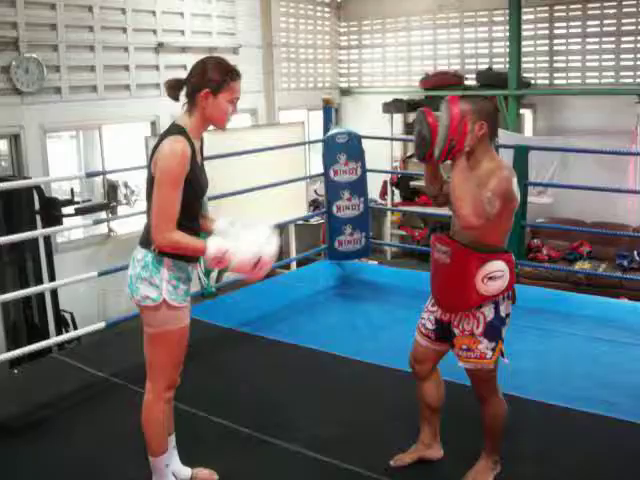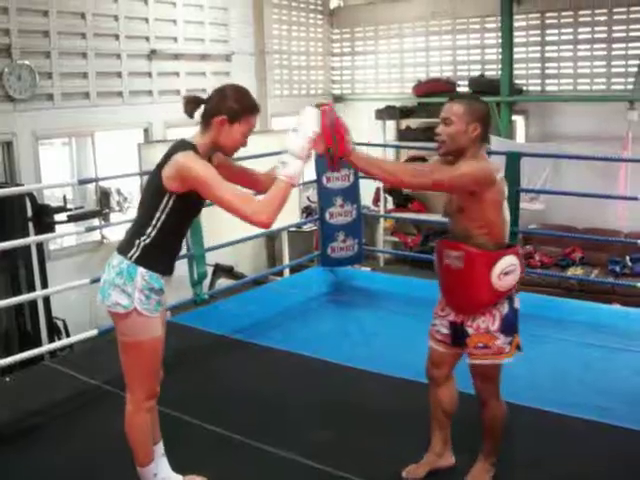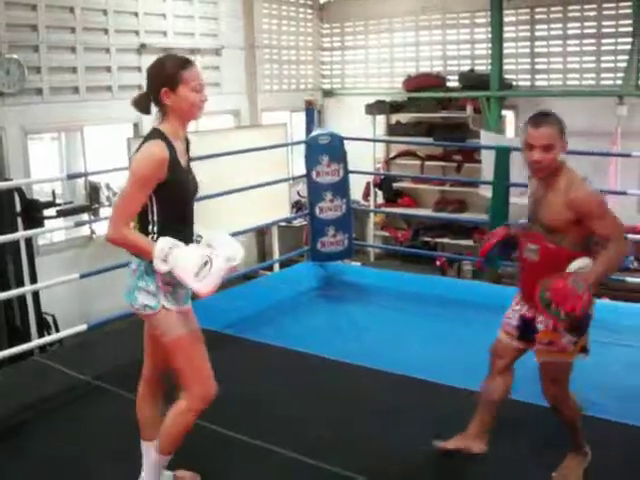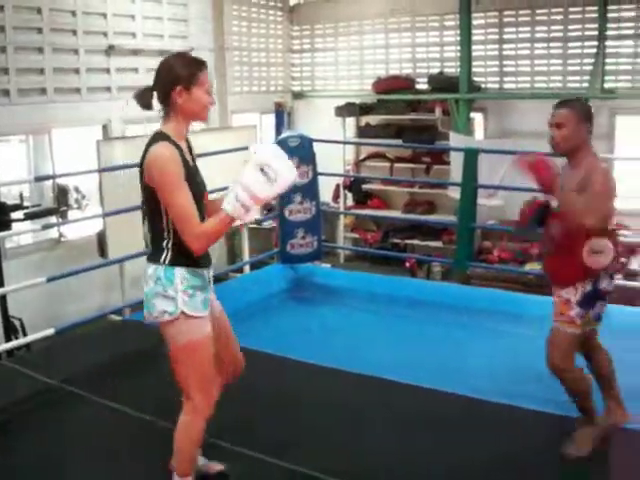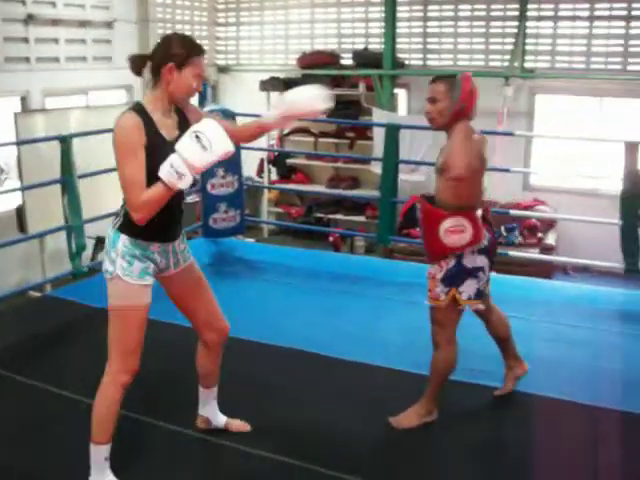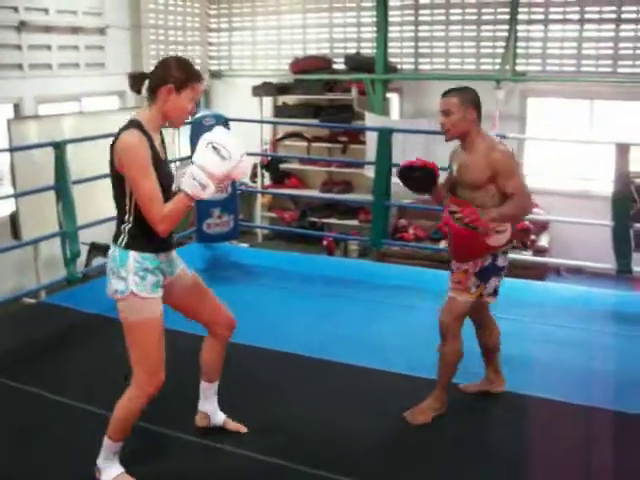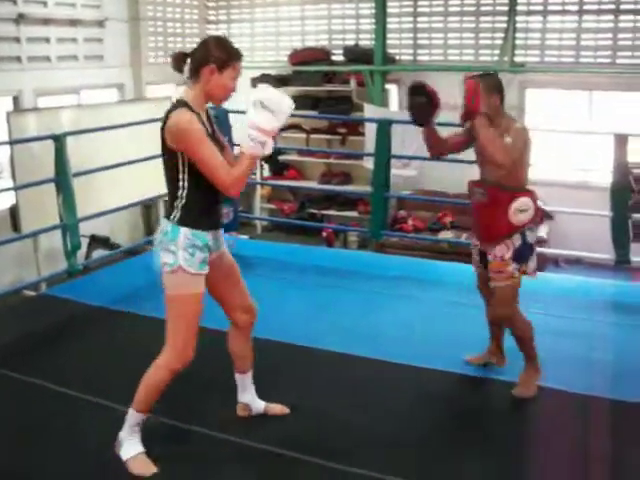
dt=0.5s
person 1, frame 1
left shoulder: (190, 141)
right shoulder: (176, 149)
right elbow: (163, 235)
left wrist: (228, 241)
right wrist: (222, 251)
left hip: (171, 273)
right hip: (161, 274)
left knee: (167, 381)
right knee: (161, 385)
person 1, frame 2
left shoulder: (204, 157)
right shoulder: (188, 164)
left elbow: (260, 183)
right elbow: (262, 215)
left wrist: (296, 154)
right wrist: (293, 162)
left hip: (145, 279)
right hip: (134, 282)
left knee: (151, 387)
right knee: (142, 394)
person 1, frame 3
left shoulder: (178, 144)
right shoulder: (155, 151)
right elbow: (118, 231)
left wrist: (197, 250)
right wrist: (173, 256)
left hip: (168, 279)
right hip: (159, 284)
left knee: (154, 379)
right knee: (201, 391)
person 1, frame 4
left shoulder: (181, 144)
right shoulder: (162, 155)
left elbow: (206, 210)
right elbow: (197, 239)
left wrist: (252, 186)
right wrist: (247, 195)
left hip: (194, 280)
right hip: (175, 284)
left knee: (231, 366)
right knee: (200, 401)
person 1, frame 5
left shoulder: (183, 114)
right shoulder: (131, 124)
left elbow: (241, 132)
right elbow: (138, 209)
left wrist: (289, 107)
right wrist: (184, 165)
left hip: (170, 247)
right hip: (130, 251)
left knee: (215, 330)
right knee: (123, 370)
left ankle: (209, 414)
person 1, frame 6
left shoulder: (155, 135)
right shoulder: (131, 141)
right elbow: (160, 220)
left wrist: (206, 177)
right wrist: (201, 177)
left hip: (163, 258)
right hip: (135, 265)
left knee: (223, 323)
right knee: (149, 381)
left ankle: (207, 410)
person 1, frame 7
left shoulder: (201, 113)
right shoulder: (182, 119)
left elbow: (225, 169)
right elbow: (230, 184)
left wrist: (258, 132)
right wrist: (259, 134)
left hip: (209, 234)
right hip: (182, 241)
left knee: (243, 316)
right knee: (179, 354)
left ankle: (248, 400)
right ankle: (129, 437)
person 2, frame 1
left shoulder: (500, 176)
right shoulder: (472, 170)
left elbow: (472, 217)
right elbow: (438, 195)
left wrist: (459, 158)
right wrist: (431, 158)
left hip: (482, 298)
right hip: (447, 291)
left knee: (483, 385)
right knee: (421, 364)
right ankle: (428, 443)
person 2, frame 2
left shoulder: (479, 172)
right shoulder: (451, 167)
left elbow: (412, 179)
right elbow: (406, 176)
left wrist: (347, 152)
right wrist: (349, 154)
left hip: (488, 299)
right hip: (456, 295)
left knee: (486, 388)
right knee: (437, 373)
person 2, frame 3
left shoulder: (580, 195)
right shoulder: (538, 182)
left elbow: (619, 244)
left wrist: (583, 283)
right wrist: (510, 233)
left hip: (560, 304)
right hip: (530, 295)
left knee: (554, 389)
right knee: (499, 361)
left ankle: (579, 450)
right ankle: (476, 434)
person 2, frame 4
left shoulder: (596, 172)
right shoulder: (568, 169)
left elbow: (591, 218)
left wrist: (552, 183)
right wrist: (543, 211)
left hip: (587, 277)
right hip: (568, 274)
left knee: (559, 358)
right knee: (586, 343)
left ankle: (590, 422)
right ankle: (614, 409)
person 2, frame 5
left shoulder: (468, 141)
right shoulder: (459, 141)
left elbow: (459, 173)
left wrist: (459, 121)
right wrist: (430, 201)
left hip: (459, 249)
right hip: (462, 243)
left knee: (443, 330)
right knee: (484, 309)
left ankle: (427, 406)
right ankle: (515, 365)
person 2, frame 6
left shoulder: (497, 155)
right shoulder: (458, 154)
left elbow: (524, 201)
left wrist: (487, 218)
right wrist: (430, 186)
left hip: (484, 251)
right hip: (467, 248)
left knee: (449, 323)
right knee: (478, 313)
left ankle: (438, 397)
right ankle: (493, 377)
person 2, frame 7
left shoulder: (515, 130)
right shoulder: (477, 130)
left elbow: (502, 161)
right elbow: (438, 150)
left wrist: (477, 116)
right wrist: (426, 120)
left hip: (512, 230)
right hip: (487, 227)
left knee: (504, 308)
right knee: (488, 292)
left ankle: (532, 367)
right ankle: (496, 350)
